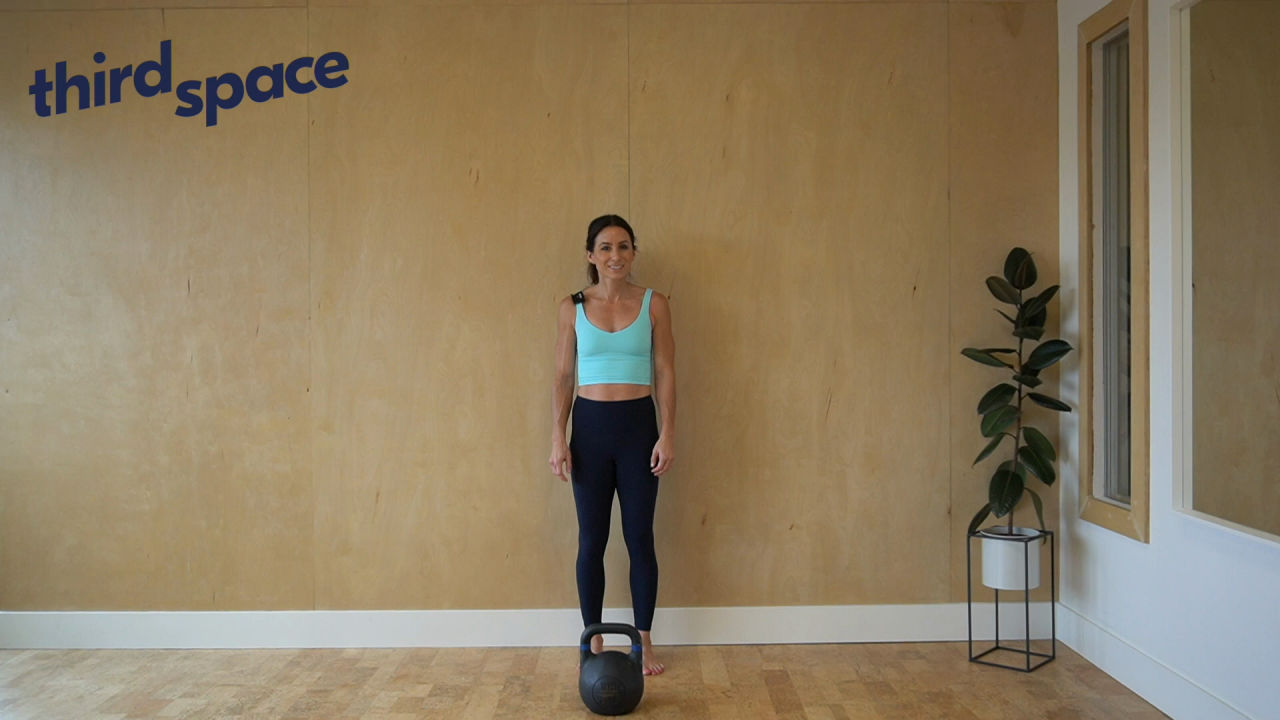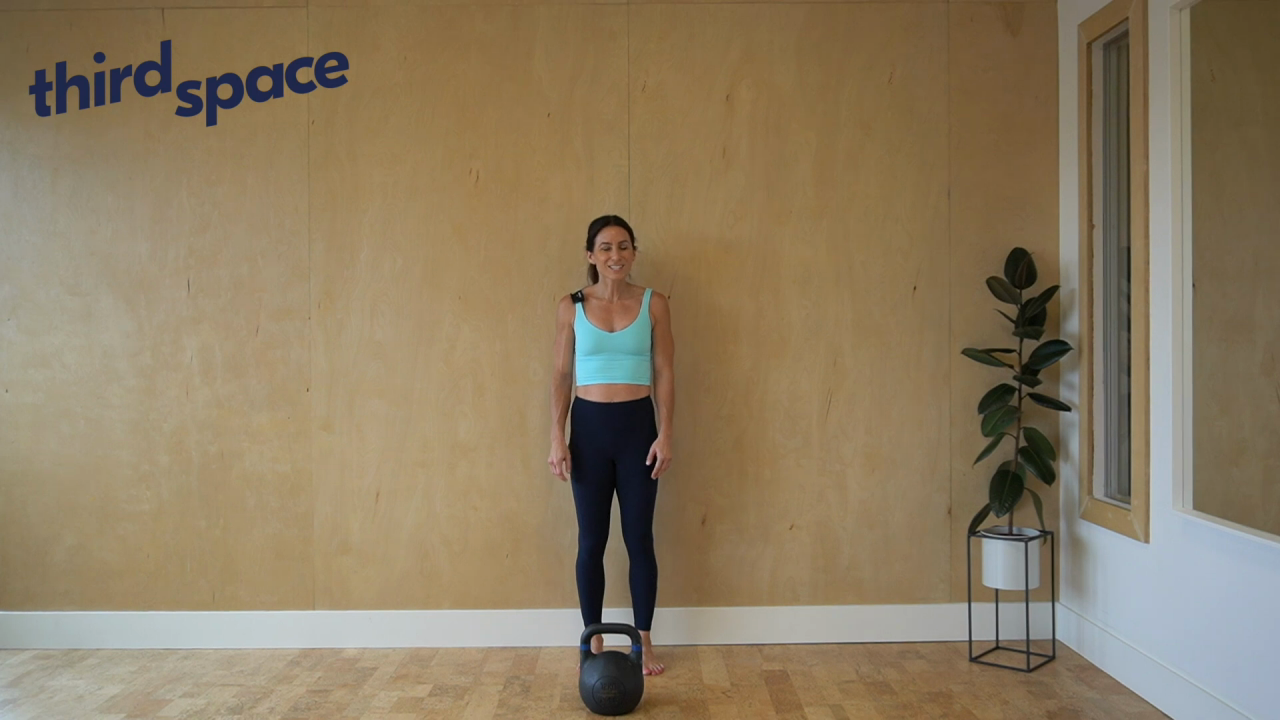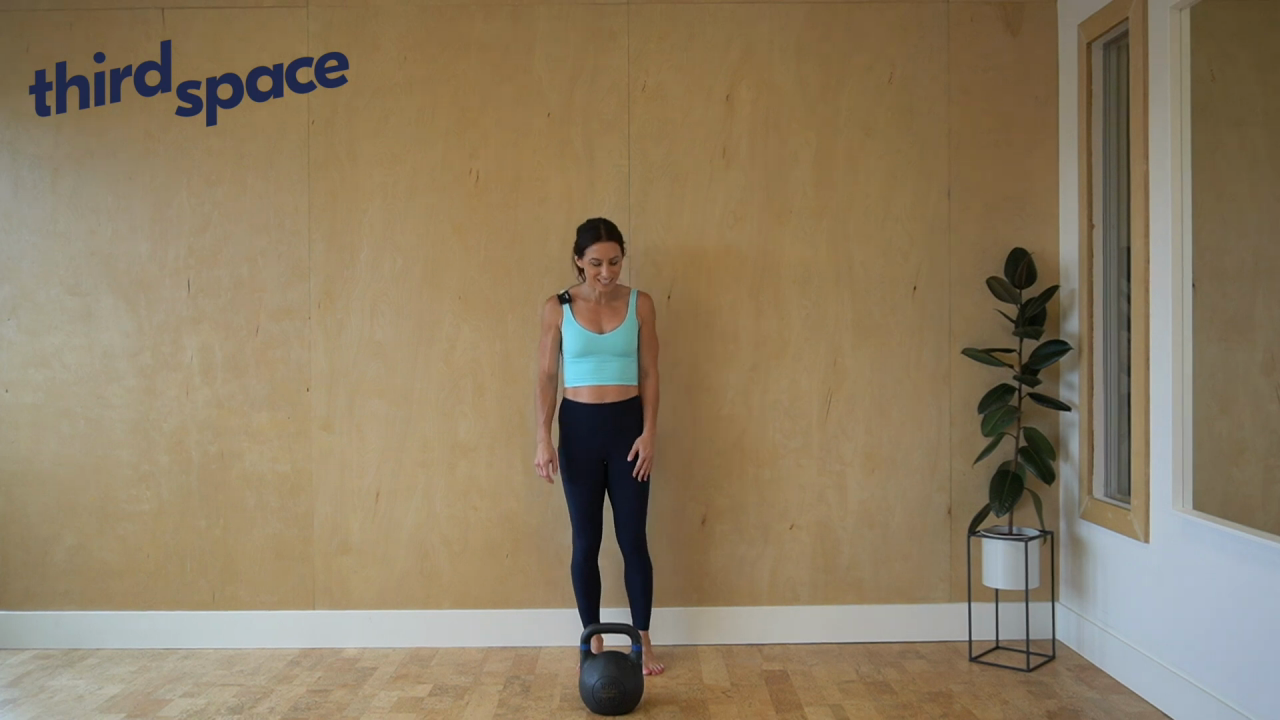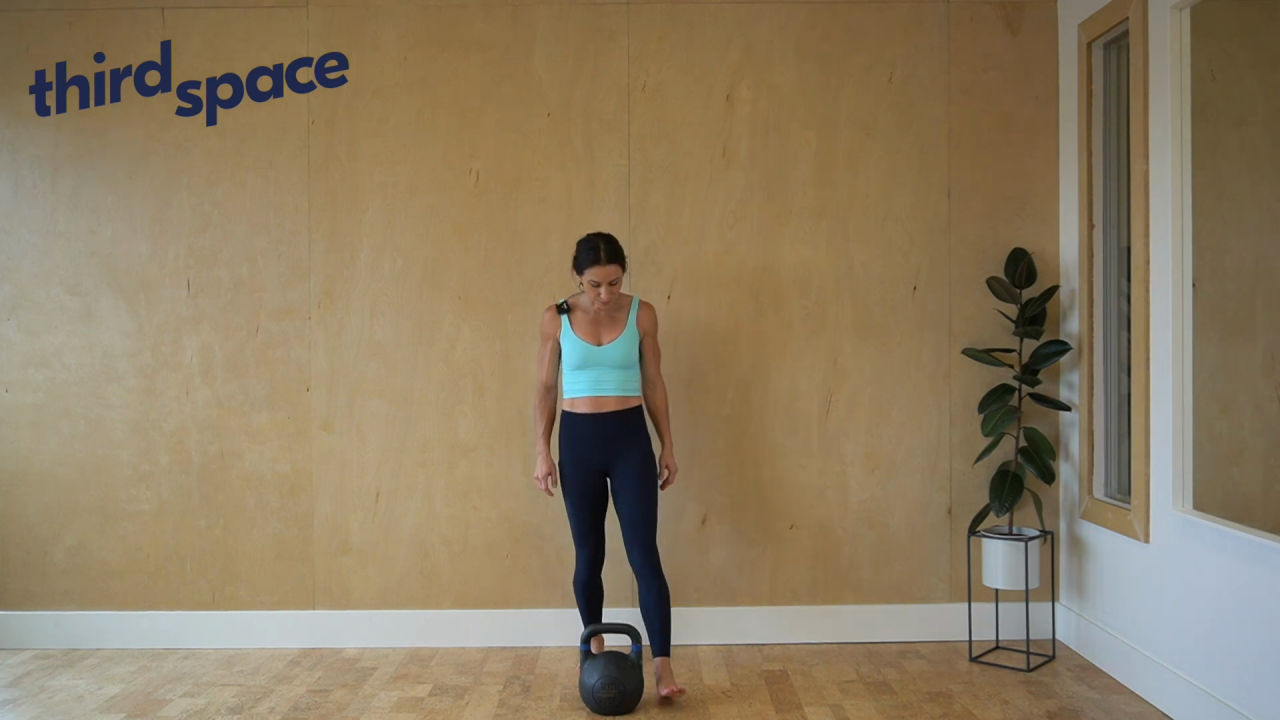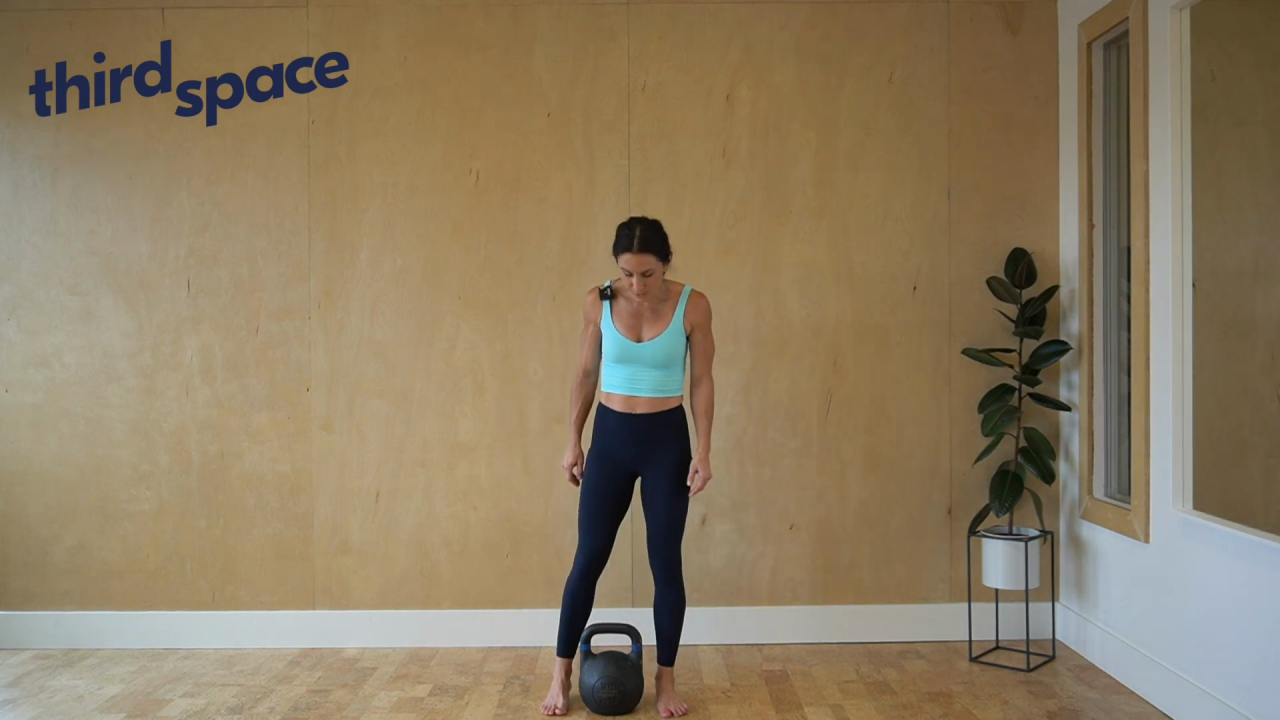
dt=1s
person 1, frame 1
left shoulder: (654, 304)
right shoulder: (572, 307)
left elbow: (665, 373)
right elbow: (563, 376)
left wrist: (667, 434)
right wrist: (557, 438)
left hip: (638, 426)
right hip: (590, 426)
left knee: (639, 538)
right knee: (591, 540)
left ankle: (644, 642)
right ankle: (593, 641)
person 1, frame 2
left shoulder: (653, 303)
right shoulder: (571, 306)
left elbow: (664, 374)
right elbow: (562, 375)
left wrist: (665, 435)
right wrist: (557, 436)
left hip: (638, 426)
right hip: (589, 427)
left knee: (639, 539)
right knee: (591, 540)
left ankle: (644, 642)
right ankle: (594, 641)
person 1, frame 3
left shoulder: (640, 303)
right shoulder: (557, 307)
left elbow: (649, 372)
right elbow: (547, 376)
left wrist: (648, 432)
right wrist: (543, 437)
left hip: (627, 426)
right hip: (579, 427)
left knee: (633, 540)
right knee: (586, 541)
left ankle: (643, 641)
right ankle: (593, 641)
person 1, frame 4
left shoulder: (642, 314)
right shoulder: (556, 317)
left elbow: (653, 384)
right elbow: (546, 387)
left wrist: (668, 445)
right wrist: (542, 450)
left hip: (630, 438)
right hip: (578, 440)
left knee: (644, 555)
right knee: (588, 554)
left ankle: (662, 667)
right ankle: (595, 645)
person 1, frame 5
left shoulder: (692, 305)
right shoulder: (598, 301)
left elbow: (701, 382)
right elbow: (585, 374)
left wrist: (703, 451)
right wrist: (573, 441)
left hip: (667, 440)
right hip: (611, 437)
left knee: (666, 564)
right knee: (588, 559)
left ankle: (665, 679)
right ankle: (561, 674)
